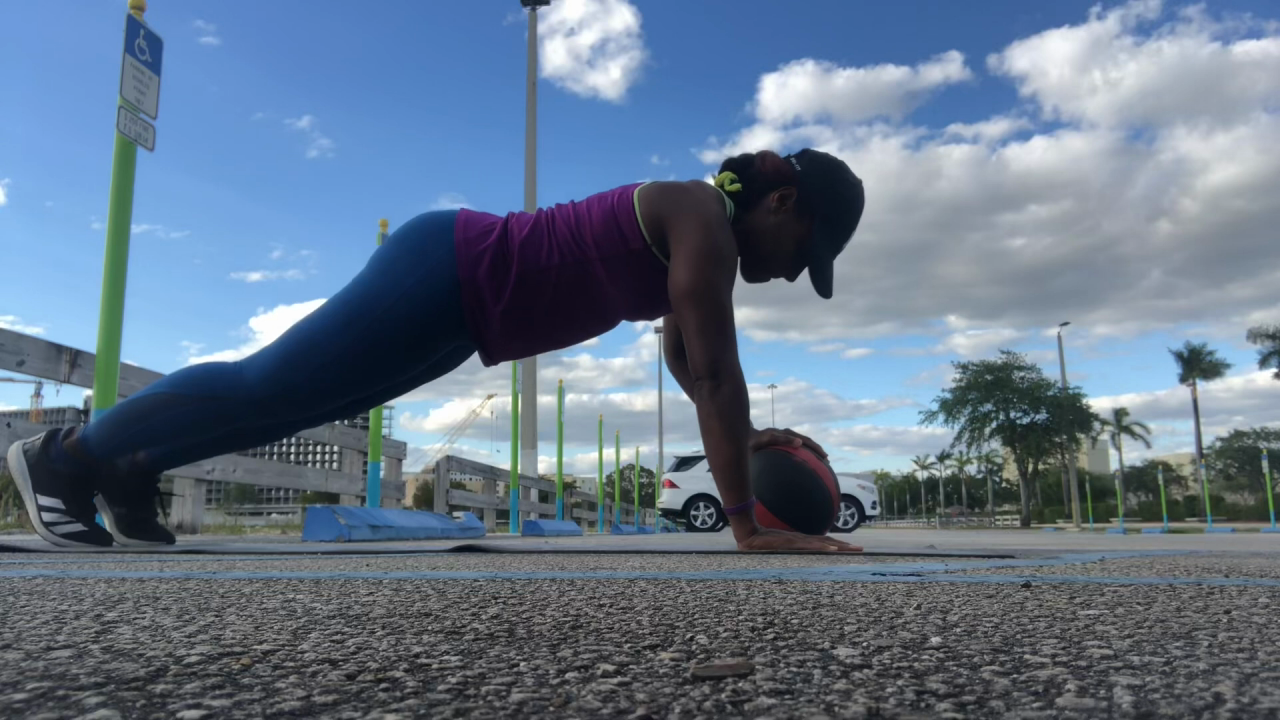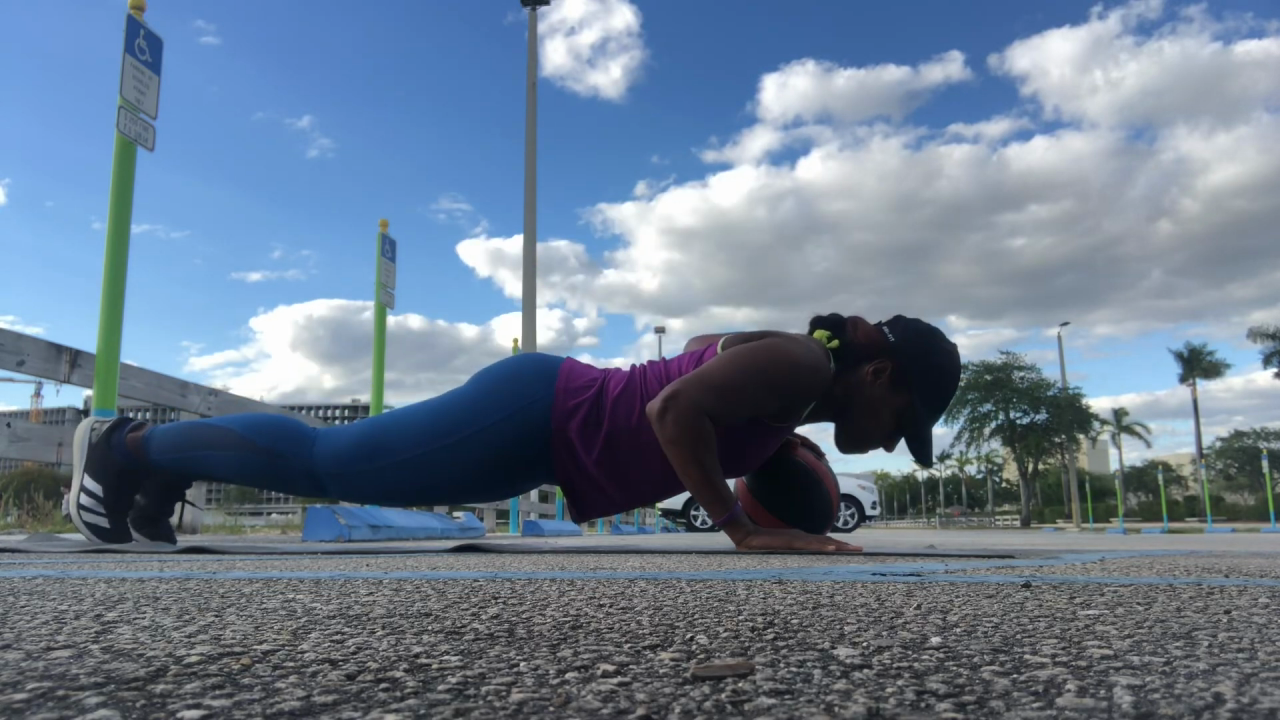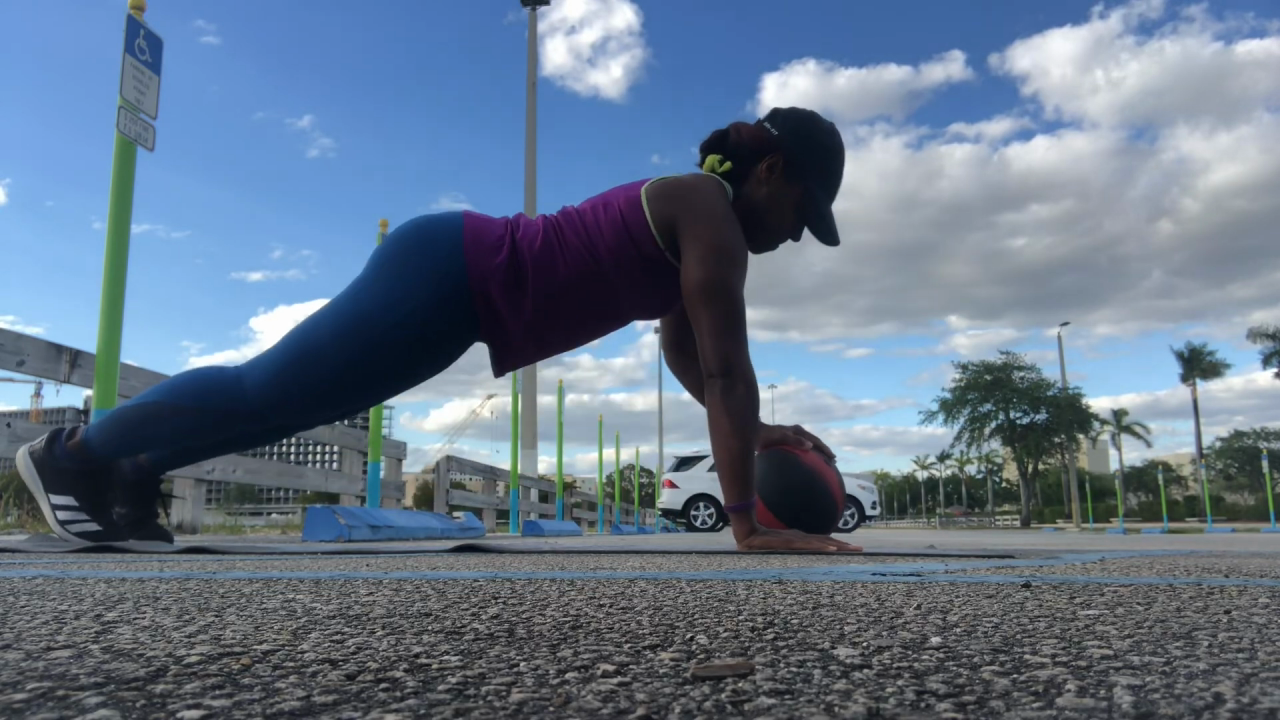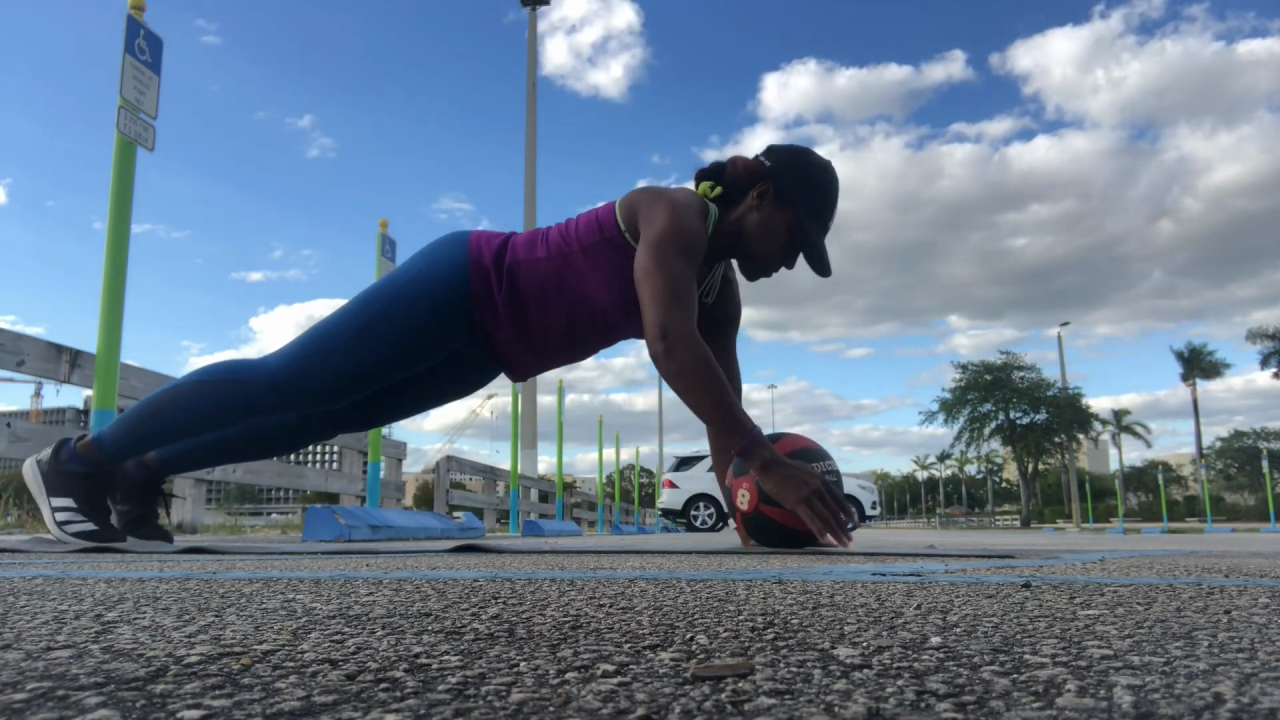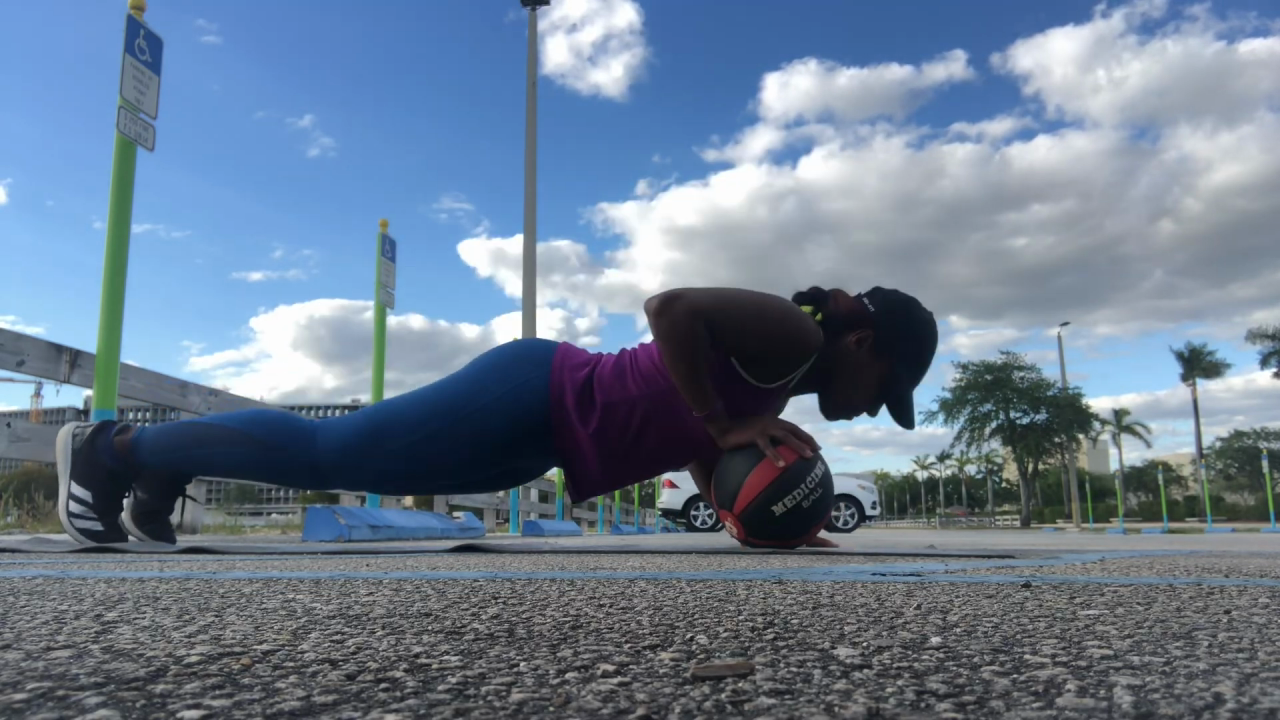
dt=1s
person 1, frame 1
left shoulder: (703, 235)
right shoulder: (705, 219)
left elbow: (685, 360)
right elbow: (716, 372)
left wrist: (743, 437)
right wrist: (745, 521)
left hip: (459, 303)
right hip: (444, 278)
left knee: (293, 400)
right knee: (267, 389)
left ankle: (135, 474)
person 1, frame 2
left shoulder: (792, 382)
right shoulder: (803, 366)
right elbow: (672, 408)
left wrist: (757, 445)
right wrist: (740, 527)
left hip: (551, 416)
right hip: (533, 420)
left knee: (335, 457)
right knee: (321, 458)
left ankle: (161, 470)
right ankle: (127, 444)
person 1, frame 3
left shoulder: (692, 220)
right shoulder: (711, 209)
left elbow: (684, 353)
right elbow: (725, 369)
left wrist: (751, 430)
right wrist: (746, 521)
left hip: (463, 283)
right hip: (447, 279)
left knee: (283, 399)
right knee: (263, 391)
left ankle: (132, 473)
right ankle: (73, 453)
person 1, frame 4
left shoulder: (717, 283)
right shoulder: (675, 215)
left elbow: (720, 397)
right elbow: (672, 348)
right wrist: (770, 464)
left hip: (478, 350)
right hip: (459, 287)
left knee: (317, 416)
right knee: (279, 385)
left ankle: (139, 474)
right ankle: (78, 460)
person 1, frame 5
left shoulder: (782, 375)
right shoulder: (792, 332)
left elbow: (705, 465)
right elbow: (668, 308)
right wrist: (723, 424)
left hip: (544, 428)
right hip: (531, 402)
left knee: (342, 456)
right knee: (321, 452)
left ankle: (165, 471)
right ankle: (111, 447)
